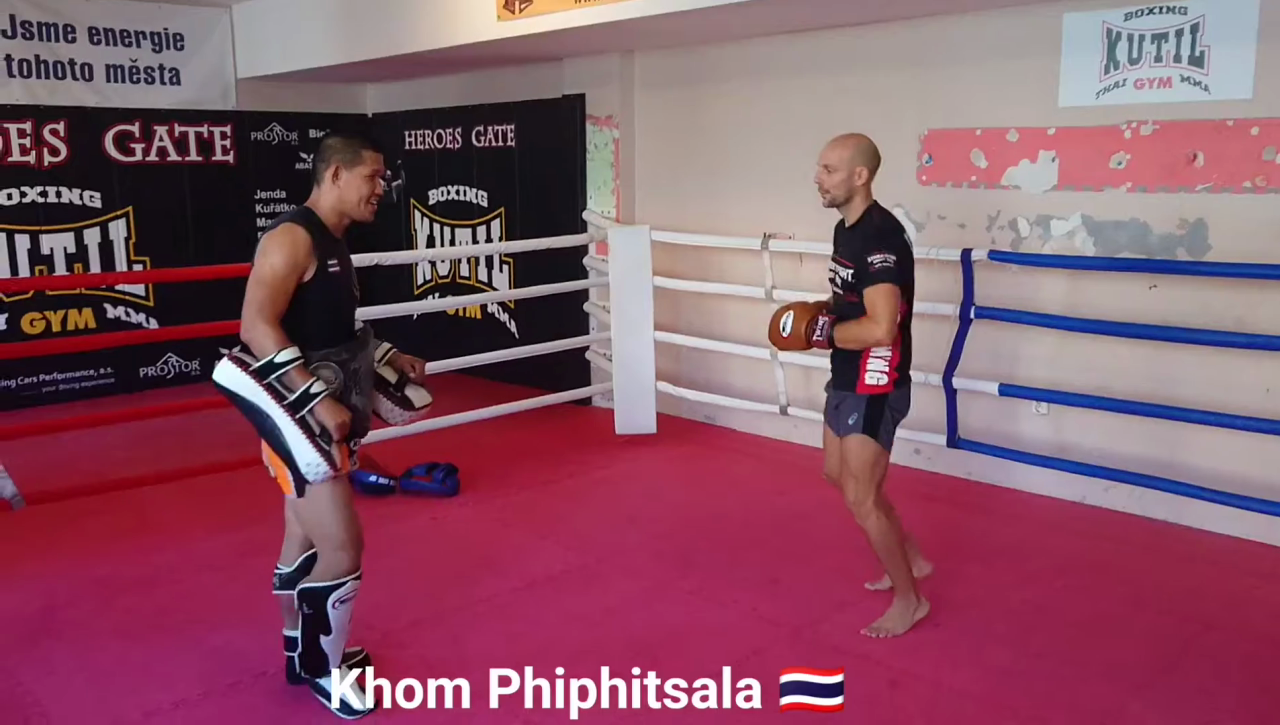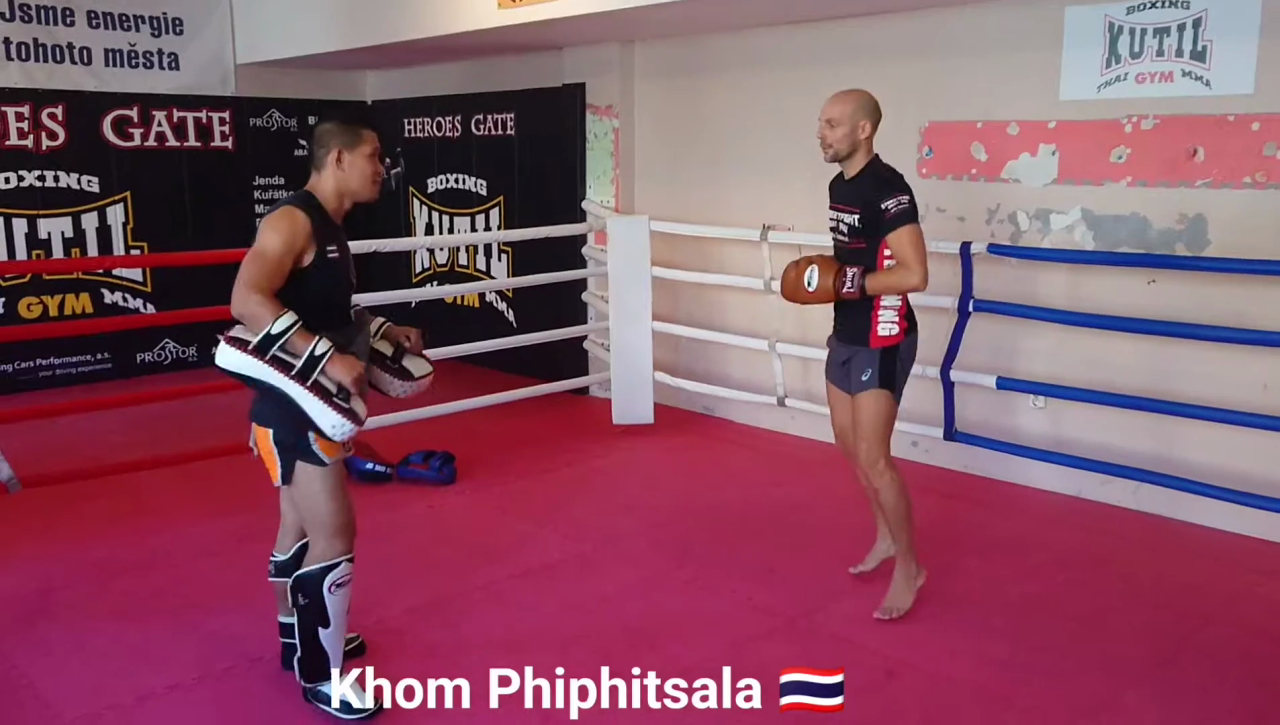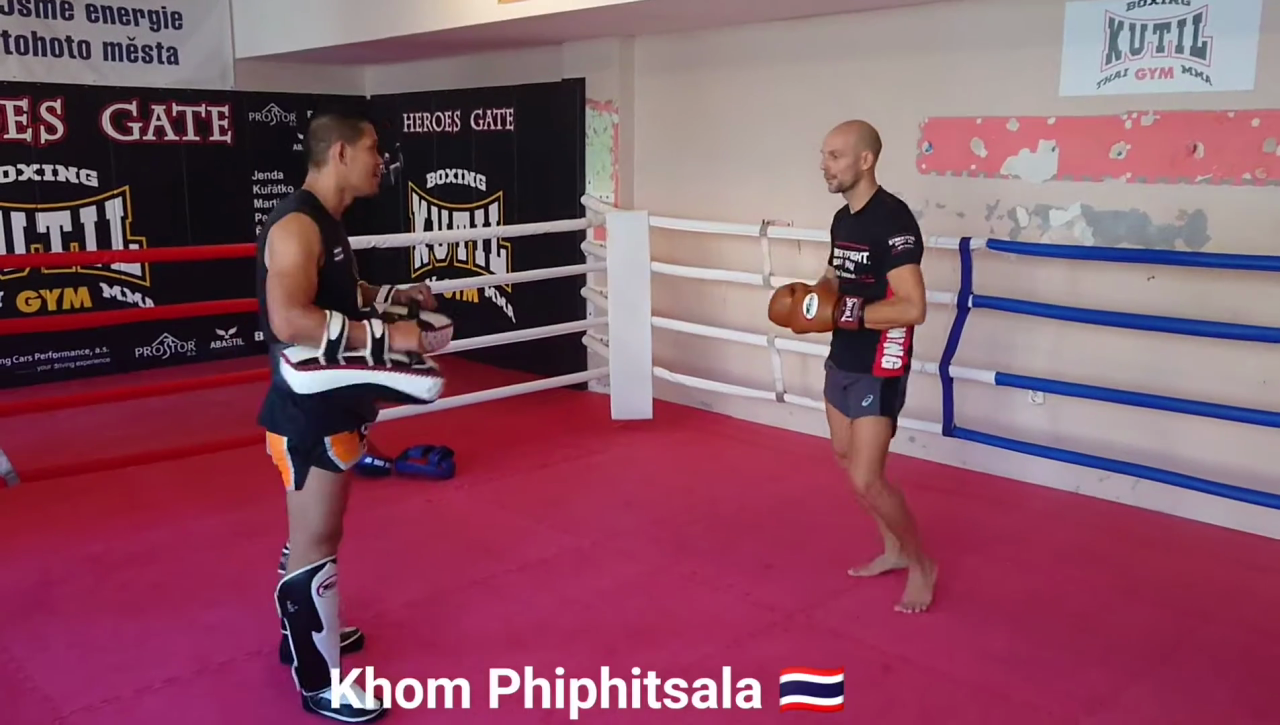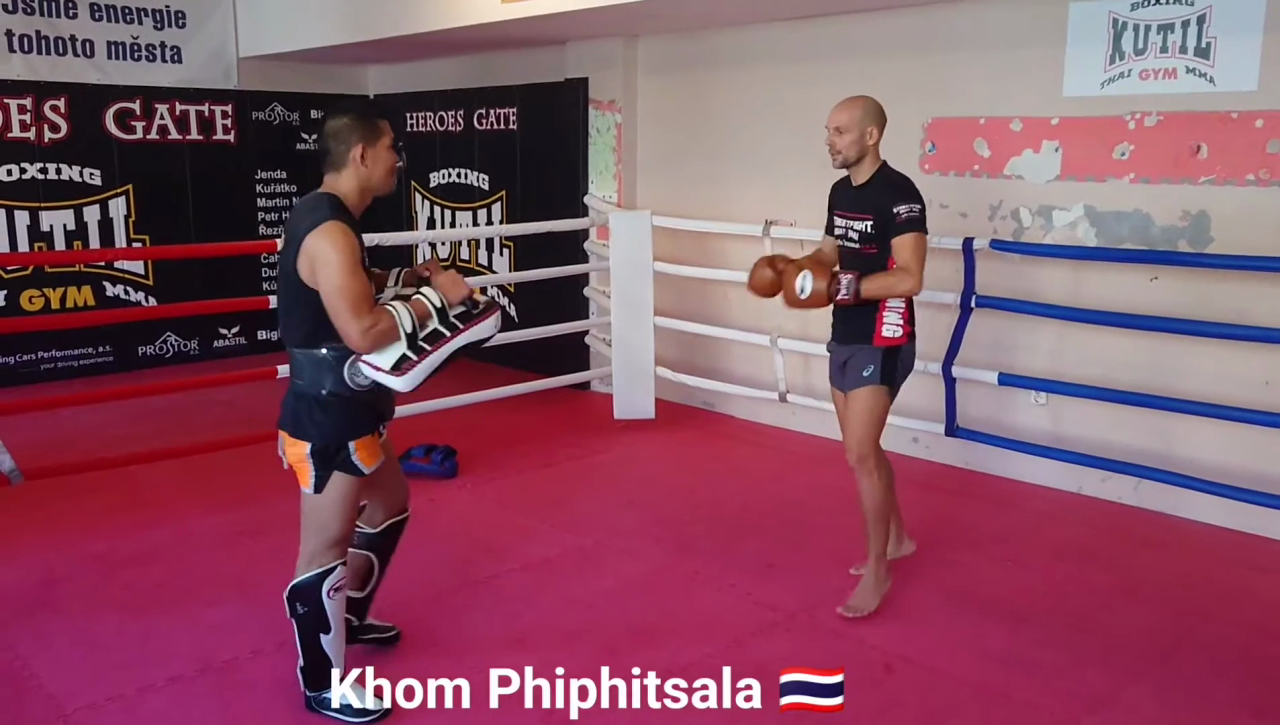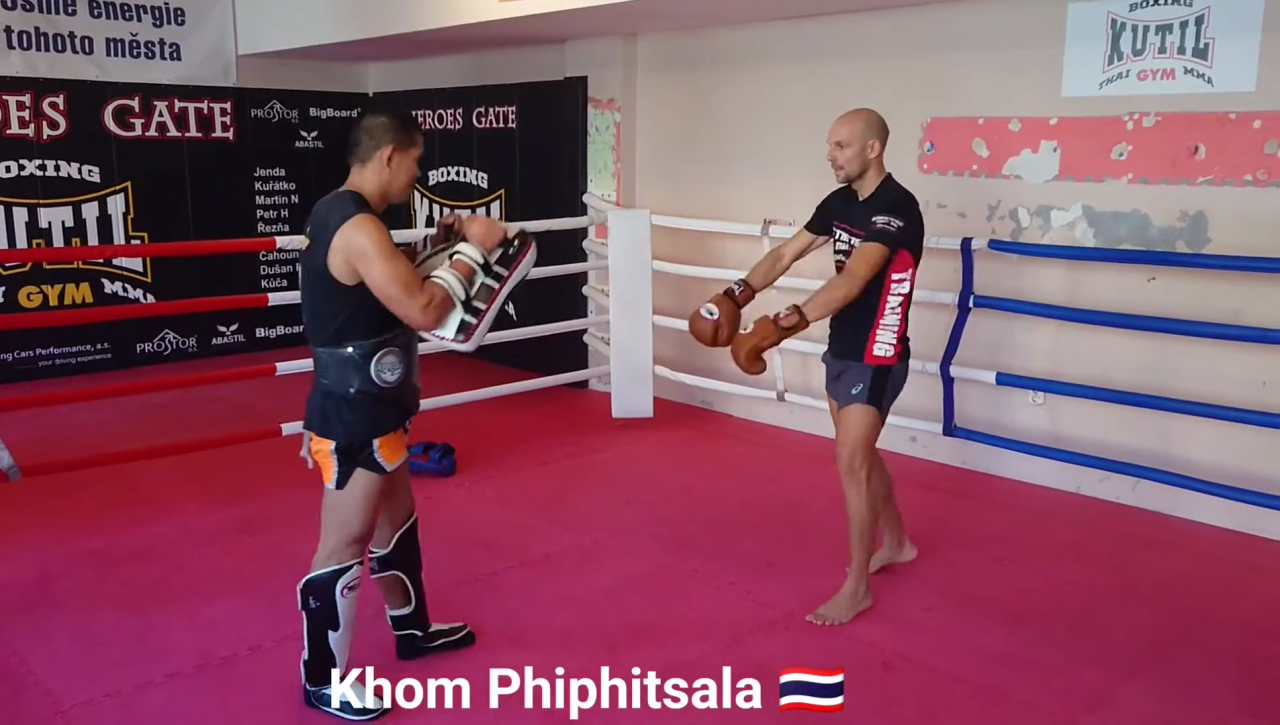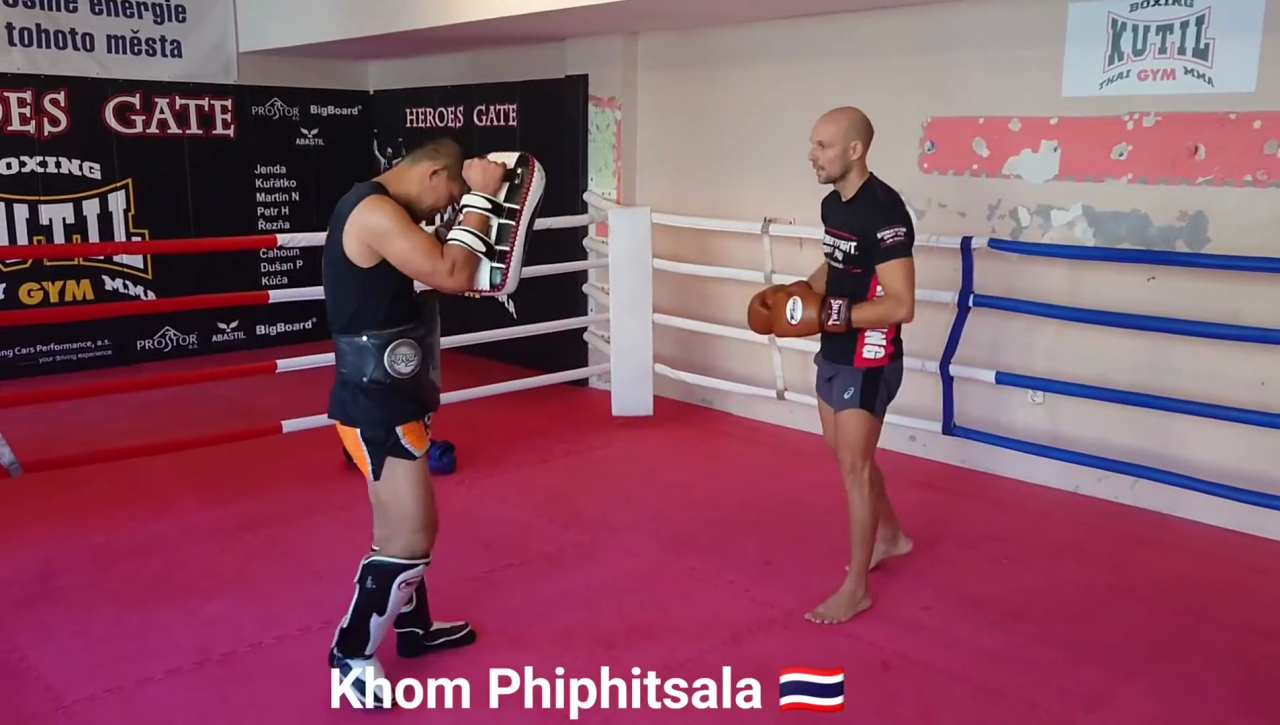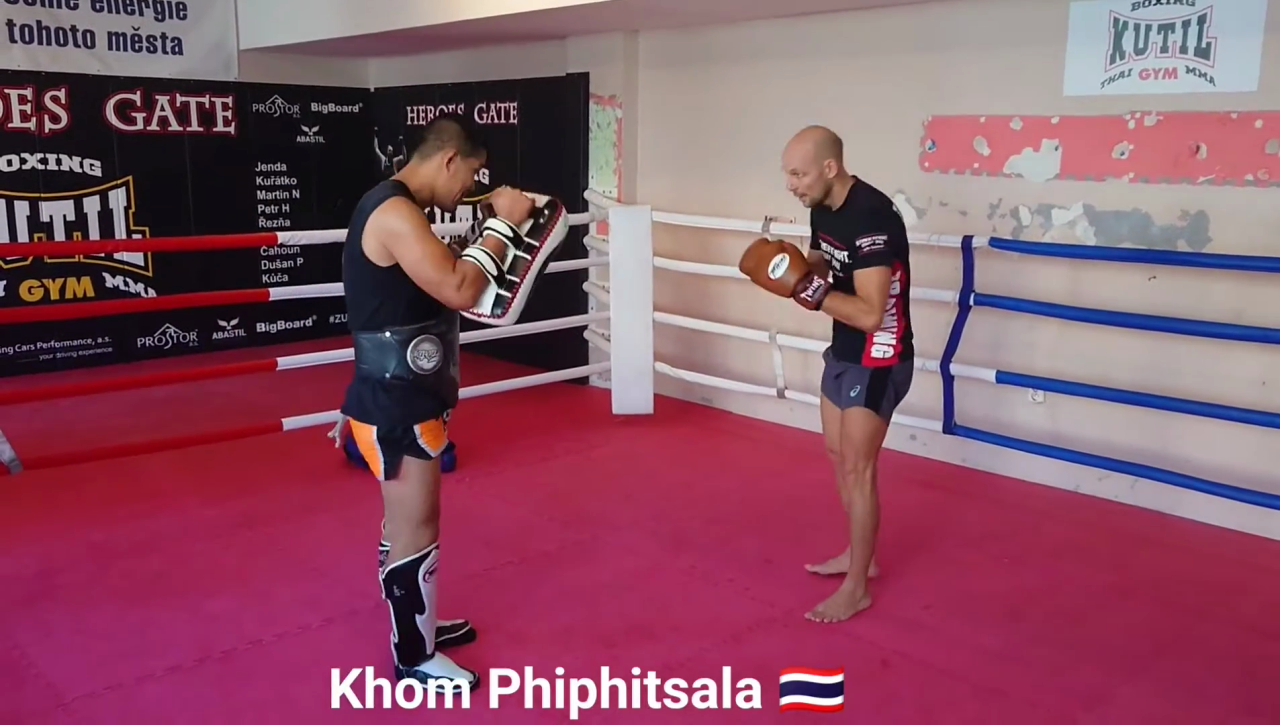
dt=0.2s
person 1, frame 1
left shoulder: (333, 242)
right shoulder: (291, 239)
right elbow: (257, 326)
left wrist: (389, 359)
right wrist: (320, 399)
left hip: (326, 418)
right hip: (306, 420)
left knee: (306, 541)
right knee: (342, 551)
left ankle: (306, 652)
right ankle: (322, 670)
person 1, frame 2
left shoulder: (329, 227)
right shoulder: (290, 222)
right elbow: (248, 301)
left wrist: (384, 331)
right wrist: (328, 358)
left hip: (313, 406)
right hip: (294, 408)
left knee: (301, 527)
right knee: (334, 537)
left ankle: (299, 639)
right ankle: (322, 676)
person 1, frame 3
left shoulder: (326, 221)
right shoulder: (297, 226)
right elbow: (291, 321)
left wrist: (393, 297)
right wrist: (385, 334)
left hip: (331, 406)
right hip: (309, 413)
left knee: (315, 531)
right knee: (315, 544)
left ankle: (305, 634)
person 1, frame 4
left shoulder: (330, 218)
right shoulder: (329, 232)
right elbow: (365, 333)
left wrist: (410, 276)
right wrist: (434, 301)
left hip: (347, 407)
right hip: (329, 416)
left knee: (391, 502)
right knee: (327, 545)
left ankle: (347, 618)
person 1, frame 5
left shoulder: (341, 213)
right shoulder: (359, 228)
left elbow: (389, 287)
right elbow: (423, 311)
left wrist: (442, 246)
right wrist: (469, 250)
left hip: (368, 404)
right hip: (355, 412)
left knee: (397, 517)
right knee: (344, 545)
left ankle: (412, 629)
person 1, frame 6
left shoulder: (378, 210)
right shoulder: (375, 211)
left elbow: (432, 266)
right elbow: (454, 275)
left wrist: (477, 206)
right wrist: (479, 198)
left hip: (391, 396)
right hip: (378, 403)
left knee: (399, 525)
right knee: (412, 535)
left ankle: (414, 627)
right ankle: (352, 652)
person 1, frame 7
left shoulder: (398, 207)
right shoulder: (395, 212)
left elbow: (442, 280)
right elbow: (461, 291)
left wrist: (496, 230)
right wrist: (502, 223)
left hip: (403, 393)
right hip: (394, 401)
left knee: (406, 521)
right knee: (417, 531)
left ankle: (416, 629)
right ankle: (416, 659)
person 2, frame 1
left shoulder: (882, 239)
right shoulder: (846, 228)
left elbow: (882, 327)
left wrist: (818, 331)
right wrist: (818, 313)
left hip: (874, 389)
right hip: (846, 381)
left knee: (860, 499)
right knee: (839, 476)
left ankle: (908, 598)
right ankle: (909, 559)
person 2, frame 2
left shoulder: (888, 188)
right shoulder: (840, 185)
left elbow: (915, 274)
left hip: (882, 342)
right hip: (846, 337)
left knee: (870, 456)
right knee: (849, 443)
left ankle: (908, 565)
right ankle: (889, 535)
person 2, frame 3
left shoulder: (894, 221)
right shoulder: (843, 218)
left elbow: (912, 308)
left wrist: (843, 313)
right wrist: (808, 299)
left hip: (879, 371)
right hip: (842, 363)
left knee: (866, 481)
right knee: (851, 465)
left ankle: (921, 565)
right ankle: (895, 549)
person 2, frame 4
left shoulder: (900, 194)
right shoulder: (840, 192)
left elbow: (909, 279)
left wrist: (835, 289)
right wrist: (792, 270)
left hip: (882, 343)
right hip: (844, 339)
left knee: (859, 453)
right knee: (862, 447)
left ankle: (877, 573)
right ankle: (896, 538)
person 2, frame 5
left shoulder: (897, 208)
right shoulder: (839, 202)
left elbow: (848, 283)
right elbow: (784, 255)
left wrist: (780, 326)
right wrist: (735, 296)
left hip: (875, 360)
right hip: (841, 352)
left knee: (851, 466)
right knee: (861, 454)
left ankle: (856, 588)
right ankle: (895, 542)
person 2, frame 6
left shoulder: (884, 212)
right shoulder: (833, 203)
left elbow: (899, 307)
left wrist: (826, 315)
right wrist: (794, 294)
left hip: (868, 360)
right hip: (835, 354)
left knee: (852, 468)
right knee: (845, 455)
left ankle: (856, 589)
right ankle: (891, 535)
person 2, frame 7
left shoulder: (872, 217)
right shoulder: (823, 209)
left elbow: (870, 313)
left wrist: (805, 286)
right wrist: (792, 272)
left hip: (878, 360)
right hip: (843, 352)
left knee: (856, 467)
right knee: (837, 453)
left ankle: (856, 588)
right ankle: (858, 553)
